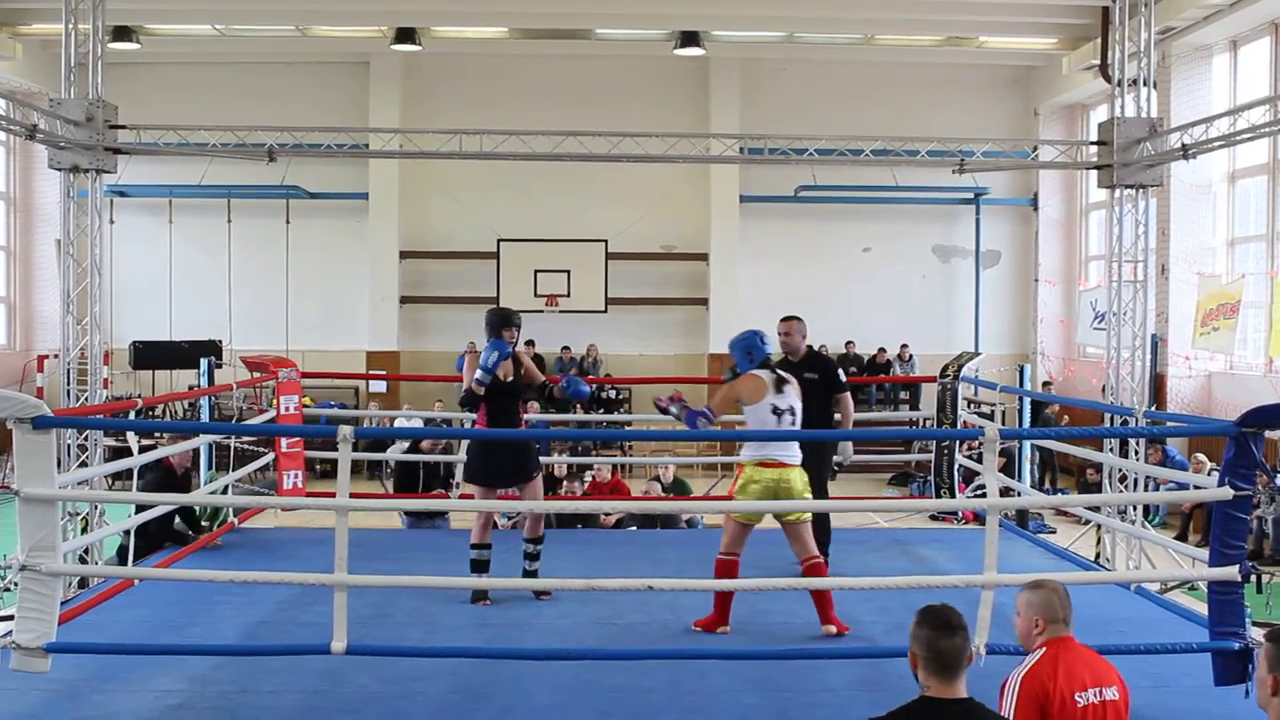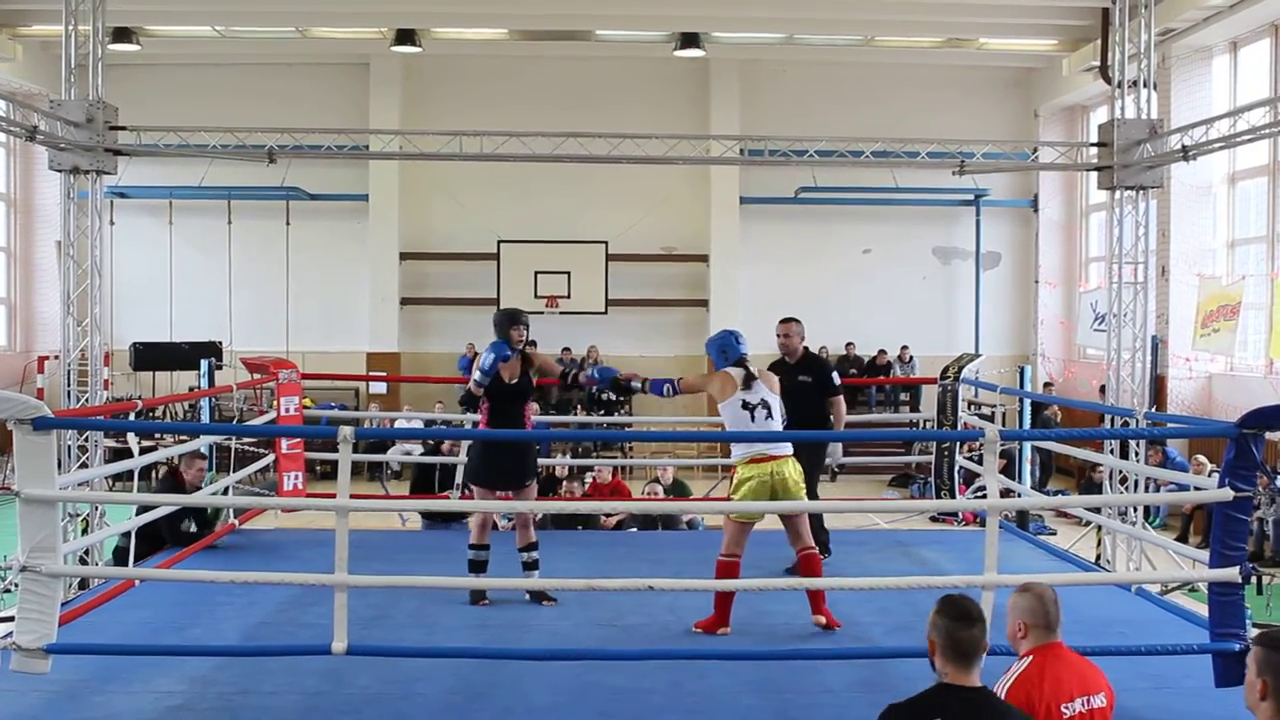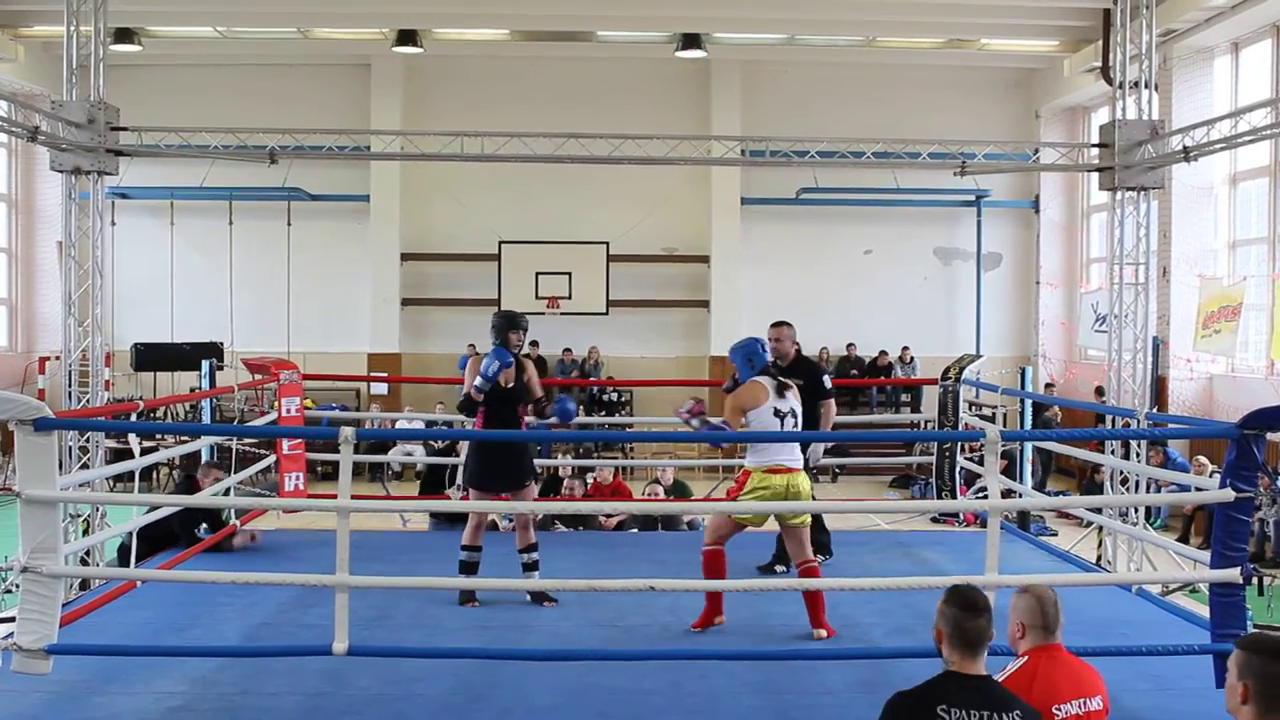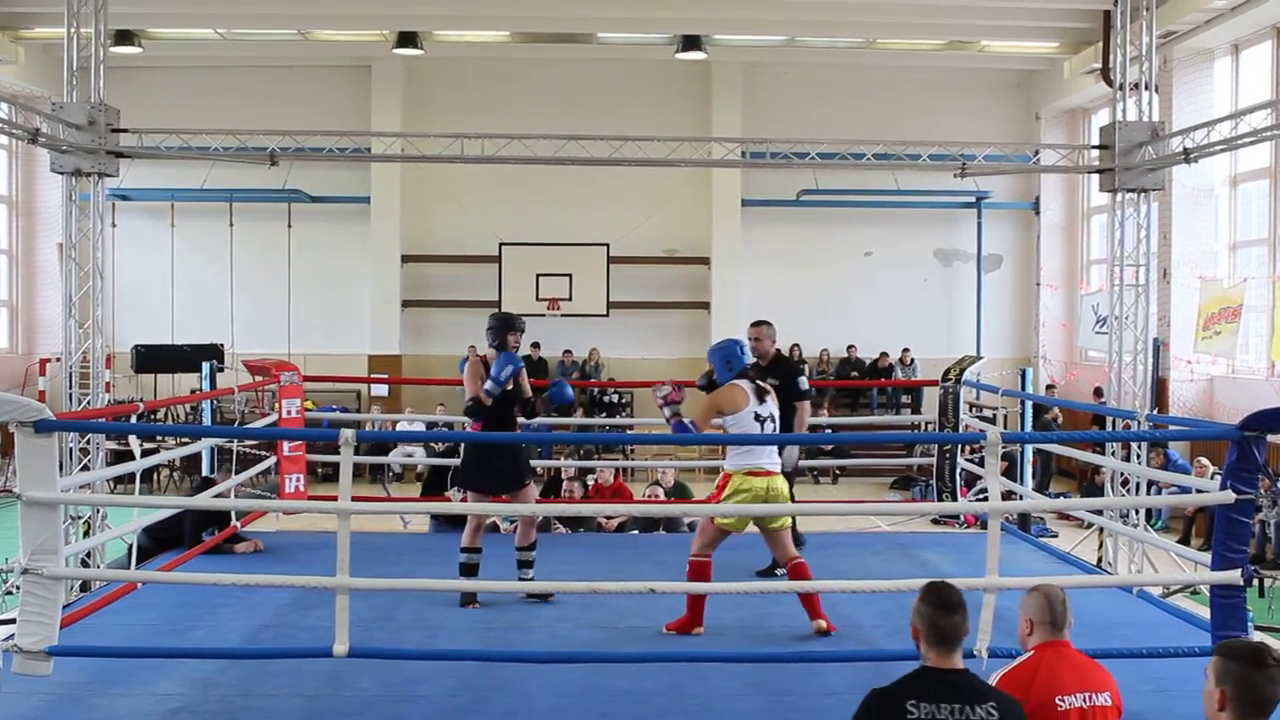
dt=0.3s
person 1, frame 1
left shoulder: (741, 385)
right shoulder: (792, 383)
left elbow: (702, 419)
left wrist: (672, 406)
left hip: (756, 474)
right hip: (792, 474)
left knee: (730, 547)
right knee: (808, 549)
left ankle: (719, 618)
right ankle: (829, 620)
person 1, frame 2
left shoulder: (716, 381)
right shoulder: (771, 379)
left elbow: (672, 387)
left wrist: (637, 383)
left hip: (751, 470)
right hip: (785, 466)
left knee: (731, 548)
right knee: (804, 541)
left ankle: (720, 619)
right ankle: (820, 610)
person 1, frame 3
left shoulder: (743, 393)
right shoulder: (791, 389)
left elbow: (723, 436)
left wrist: (696, 418)
left hip: (760, 478)
right hip: (796, 479)
left knee: (713, 536)
right knee: (804, 555)
left ankle: (713, 610)
right ankle: (820, 623)
person 1, frame 4
left shoulder: (722, 395)
right shoulder: (768, 392)
left elbow: (687, 435)
left wrist: (669, 407)
left hip: (741, 481)
right hip: (774, 481)
left knee: (700, 547)
right knee: (788, 553)
left ankle: (693, 620)
right ankle: (818, 617)
person 2, frame 1
left shoulder: (520, 359)
right shoulder: (475, 359)
left elbow: (546, 390)
right elbow: (468, 403)
left wrist: (566, 388)
right wrist: (485, 370)
left hip: (519, 442)
right hip: (487, 444)
left knee: (537, 511)
right knee: (485, 517)
left ankle: (531, 573)
right ankle: (479, 586)
person 2, frame 2
left shoulder: (533, 359)
right shoulder: (484, 359)
left elbow: (567, 377)
right elbow: (468, 403)
left wrist: (593, 375)
right wrist: (485, 372)
left hip: (521, 445)
right hip: (489, 445)
left knee: (525, 519)
right knee: (483, 518)
left ankle: (533, 585)
right ankle: (476, 586)
person 2, frame 3
left shoulder: (526, 366)
right shoulder: (478, 363)
left elbow: (538, 406)
right elbow: (467, 409)
left wrist: (555, 409)
right wrist: (486, 378)
left hip: (517, 447)
right hip: (486, 448)
left knee: (526, 519)
right knee: (478, 519)
left ankle: (534, 587)
right ankle: (466, 587)
person 2, frame 4
left shoulder: (518, 368)
right shoulder: (476, 366)
left elbow: (528, 409)
right elbow: (473, 412)
left wrist: (551, 398)
right wrist: (495, 382)
left hip: (511, 448)
right hip: (482, 450)
left knee: (529, 516)
right knee: (477, 521)
left ankle: (526, 582)
right ankle: (467, 589)
person 3, frame 1
left shoulder: (824, 364)
right shoulder: (778, 368)
left elbow: (845, 401)
left wrist: (846, 438)
left hip: (819, 441)
left knee: (817, 497)
left ankle: (821, 558)
person 3, frame 2
left shoulder: (819, 367)
right shoulder: (774, 369)
left elbow: (838, 404)
left hip: (814, 441)
left knee: (805, 494)
right ankle: (820, 547)
person 3, frame 3
left shoulder: (811, 369)
left elbow: (829, 407)
left wrist: (820, 442)
left hip: (803, 442)
left ankle: (783, 558)
right ankle: (821, 548)
person 3, frame 4
left shoulder: (790, 369)
right shoulder: (752, 370)
left elbow: (803, 409)
left wrist: (794, 445)
left hip: (783, 444)
left ankle: (784, 561)
right ankle: (793, 539)
